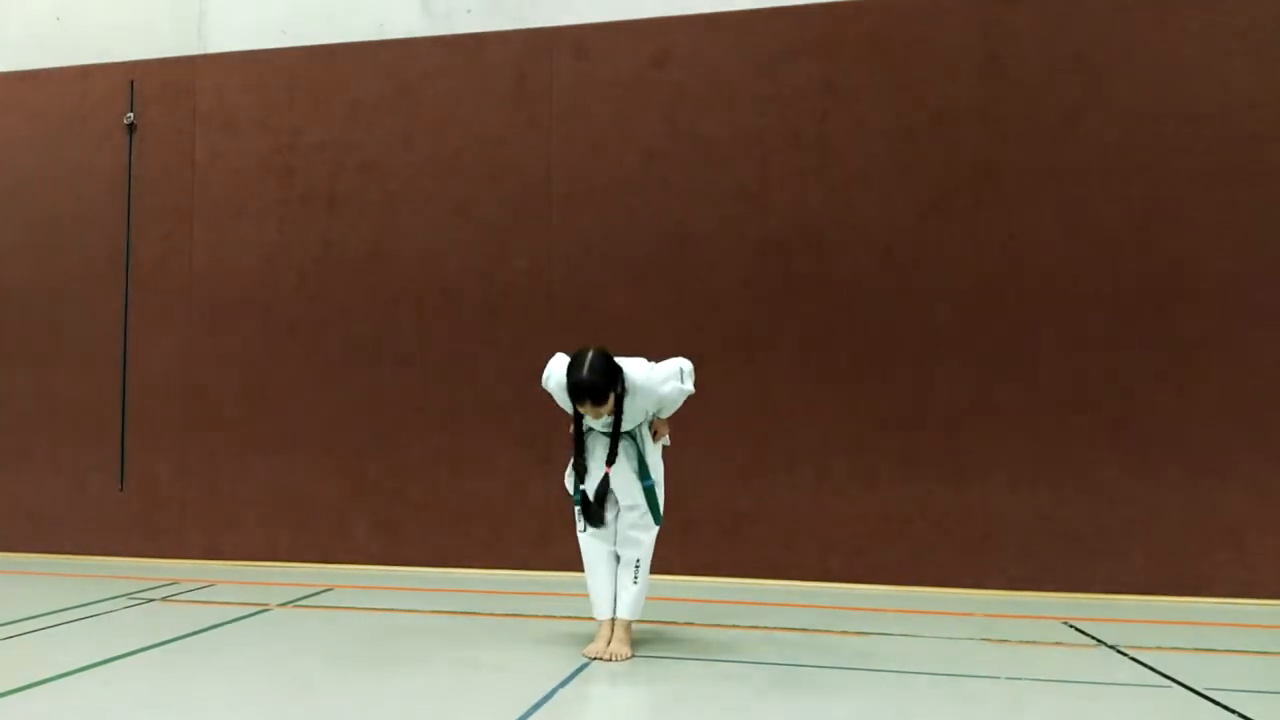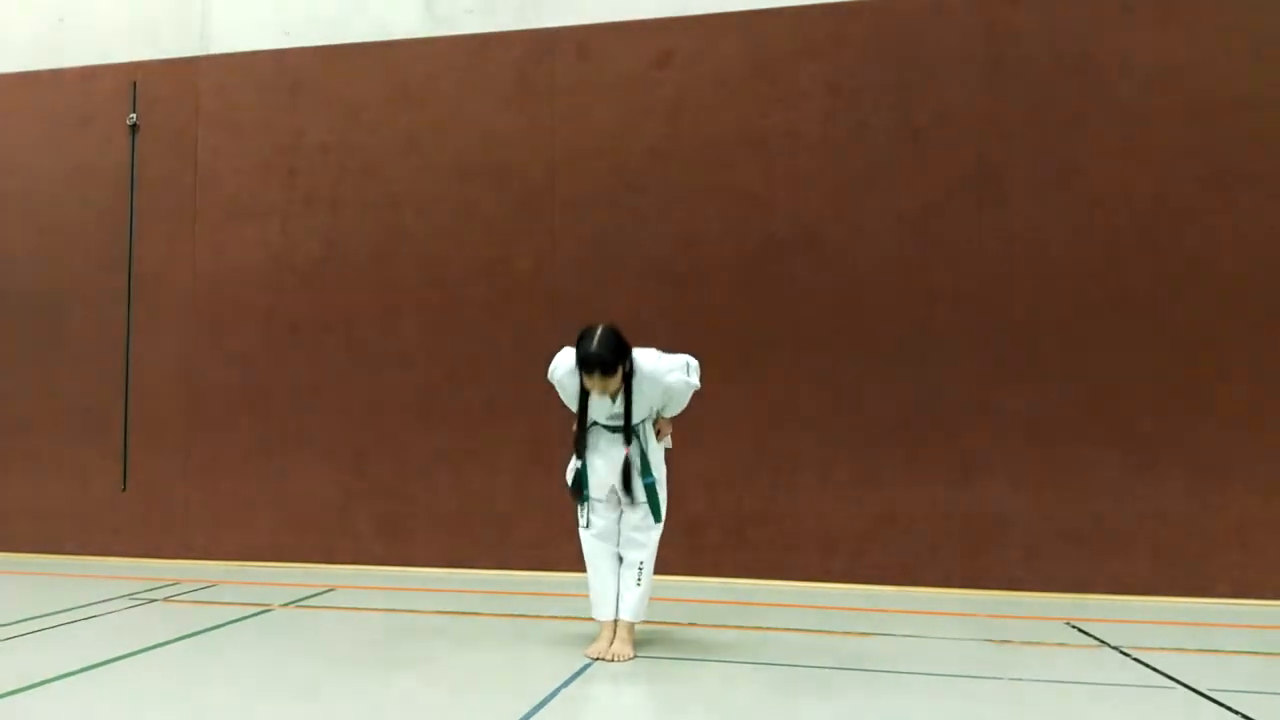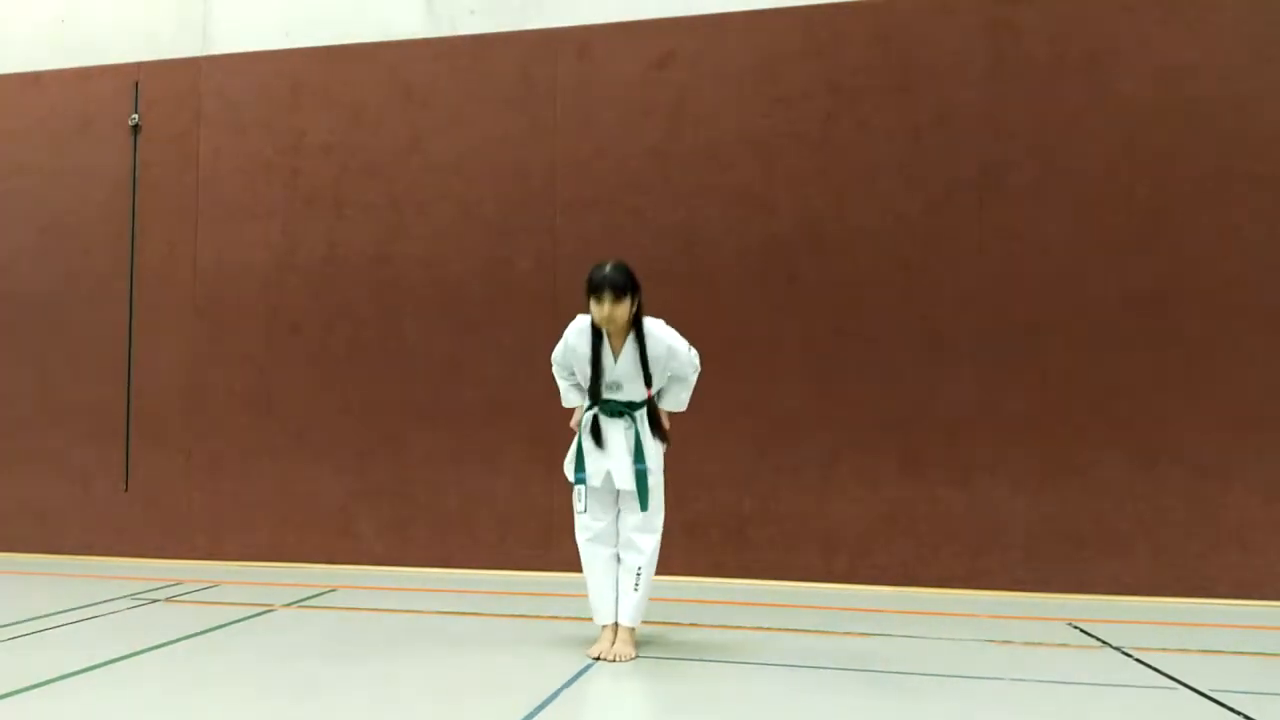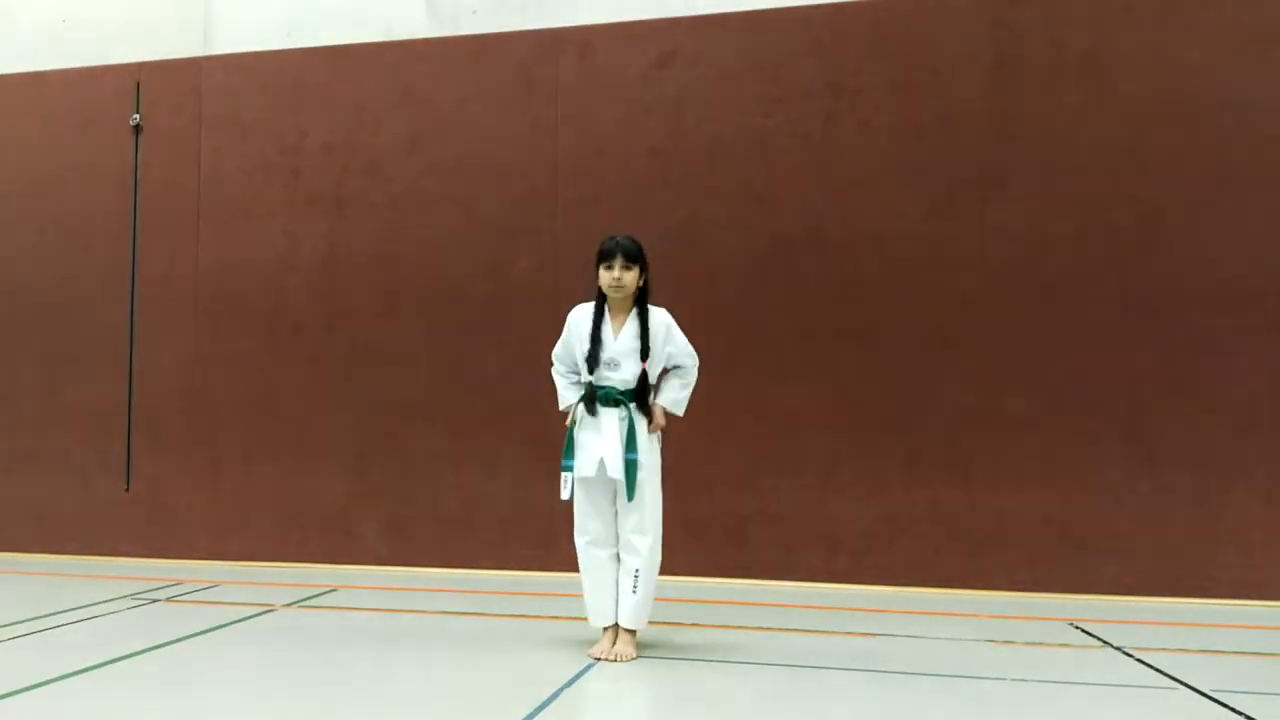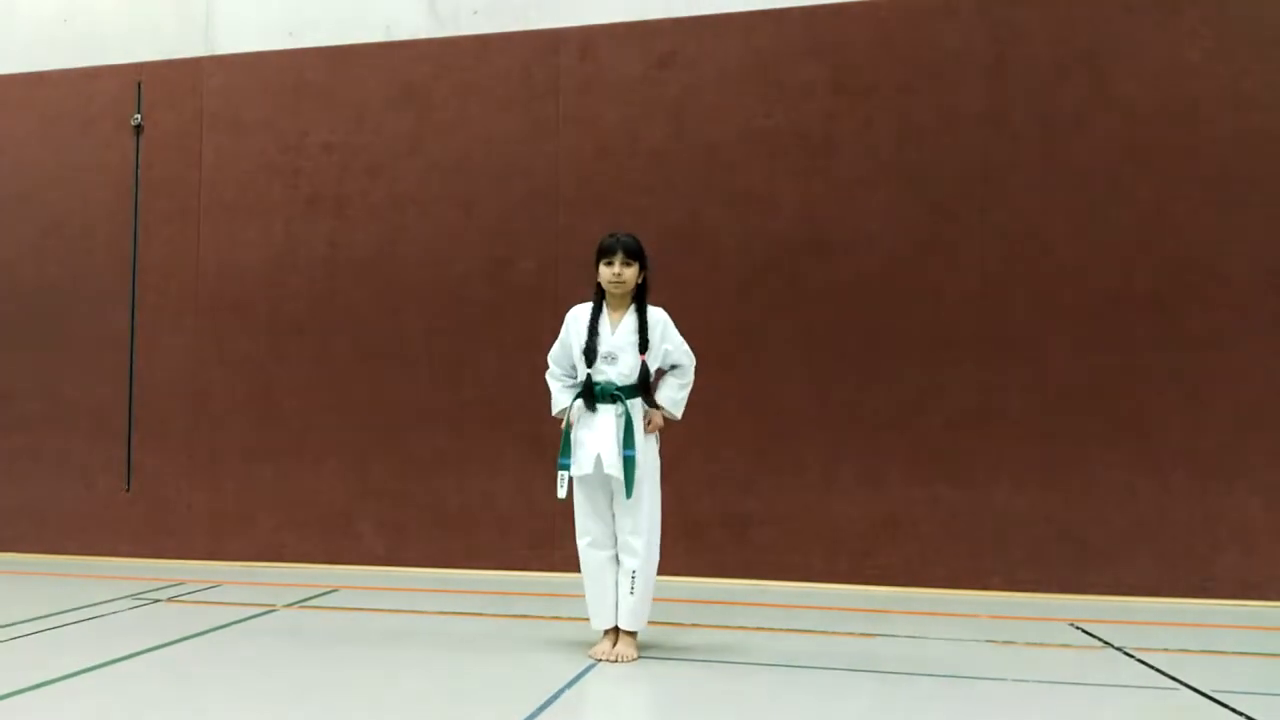
dt=0.3s
person 1, frame 1
left shoulder: (647, 382)
right shoulder: (559, 378)
left elbow: (684, 371)
left wrist: (661, 417)
right wrist: (580, 421)
left hip: (637, 448)
right hip: (594, 447)
left knee: (635, 532)
right knee: (595, 531)
left ankle: (623, 629)
right ankle: (604, 625)
person 1, frame 2
left shoulder: (655, 371)
right shoulder: (566, 368)
left elbow: (690, 372)
left wrist: (664, 416)
right wrist: (584, 417)
left hip: (641, 448)
right hip: (597, 447)
left knee: (639, 534)
right knee: (598, 532)
left ankle: (625, 630)
right ankle: (606, 626)
person 1, frame 3
left shoulder: (659, 336)
right shoulder: (577, 332)
left elbow: (688, 368)
right elbow: (562, 367)
left wrist: (665, 409)
right wrist: (577, 406)
left hip: (640, 438)
right hip: (596, 435)
left knee: (639, 533)
right knee: (595, 532)
left ankle: (626, 629)
right ankle: (607, 626)
person 1, frame 4
left shoulder: (659, 321)
right shoulder: (580, 318)
left elbow: (686, 365)
right elbow: (562, 366)
left wrist: (663, 407)
right wrist: (572, 404)
left hip: (636, 434)
right hip: (590, 433)
left knee: (639, 533)
right knee: (593, 533)
left ankle: (628, 630)
right ankle: (607, 627)
person 1, frame 5
left shoulder: (656, 320)
right shoulder: (578, 318)
left elbow: (682, 366)
right elbow: (558, 369)
left wrist: (662, 408)
right wrist: (566, 410)
left hip: (633, 432)
right hip: (588, 431)
left knee: (637, 533)
right knee: (594, 534)
left ankle: (629, 630)
right ankle: (608, 628)
